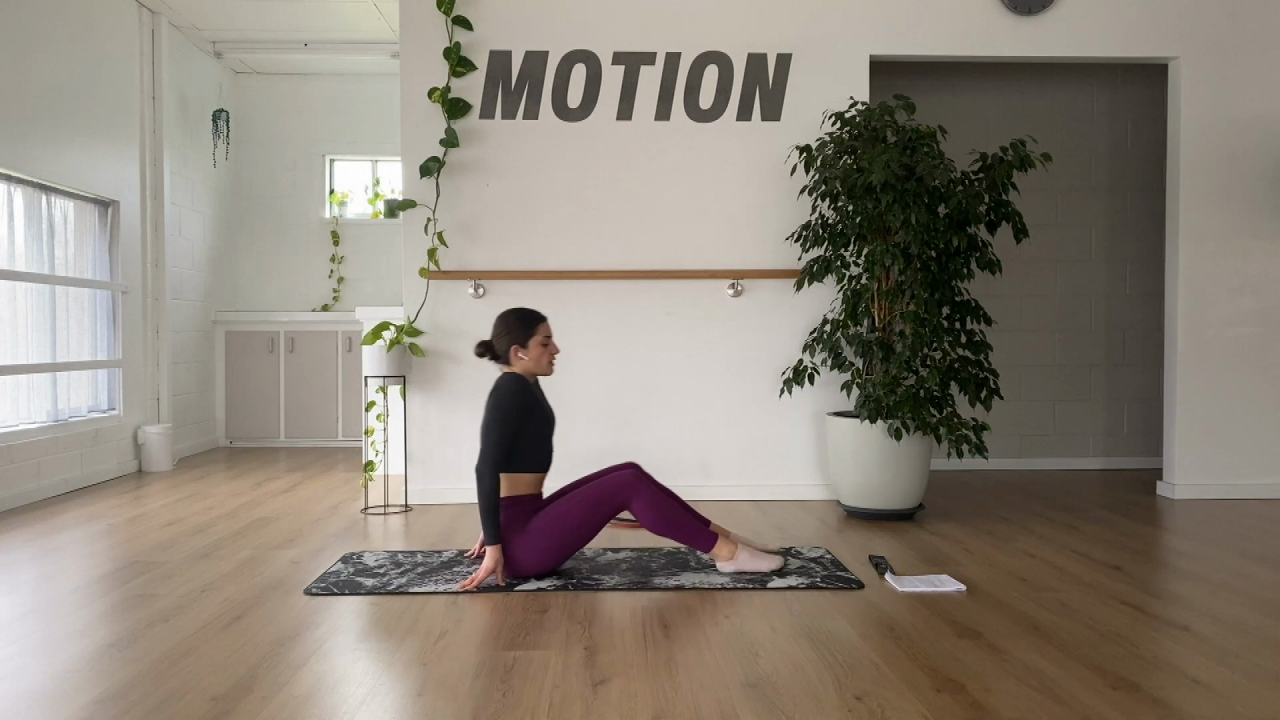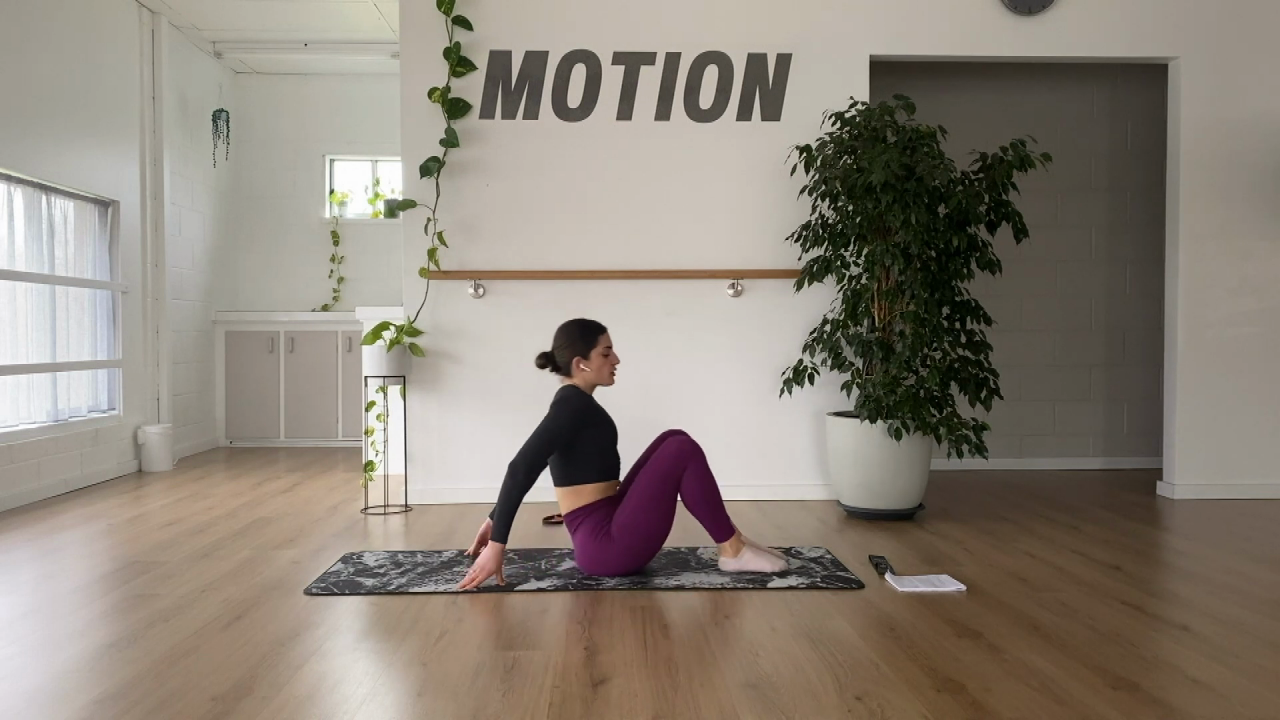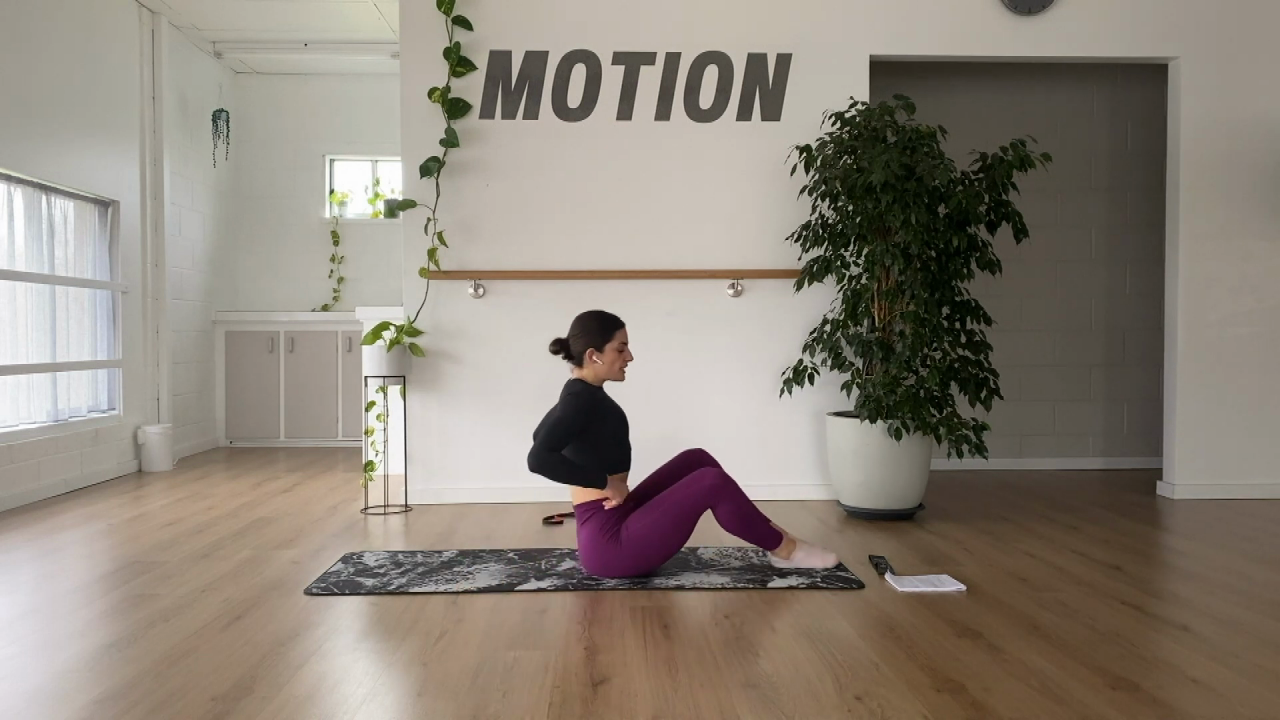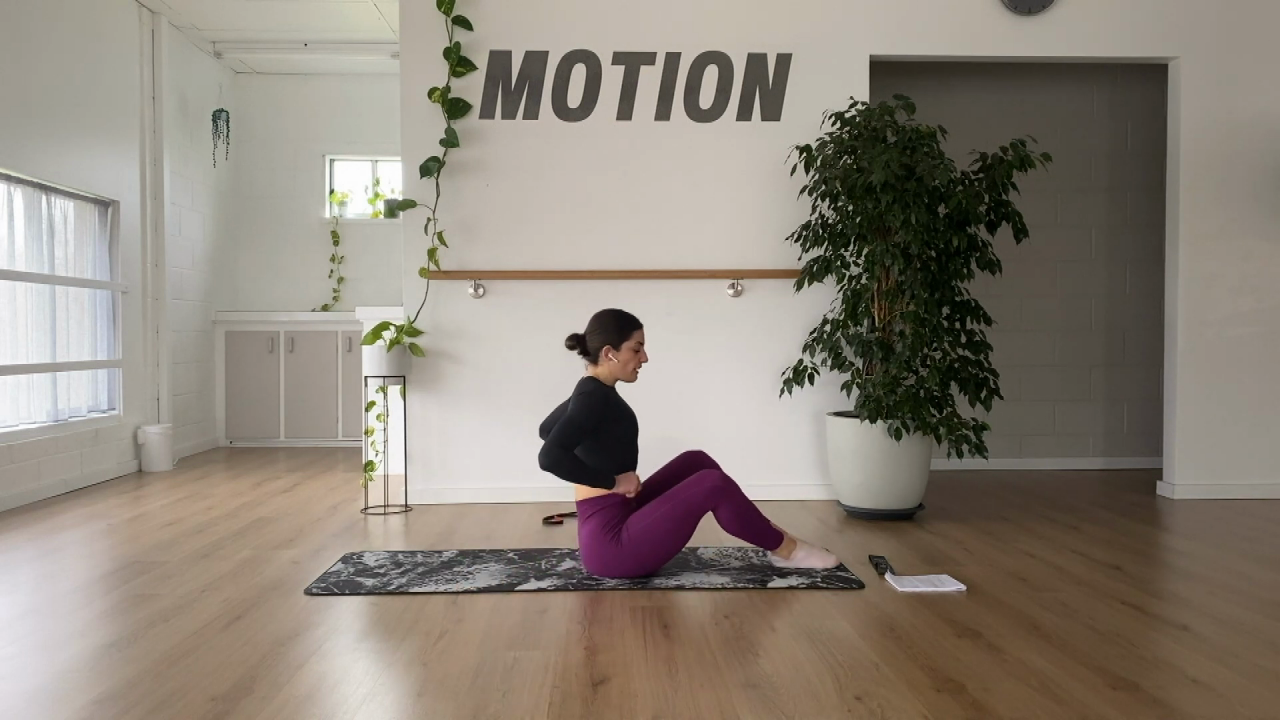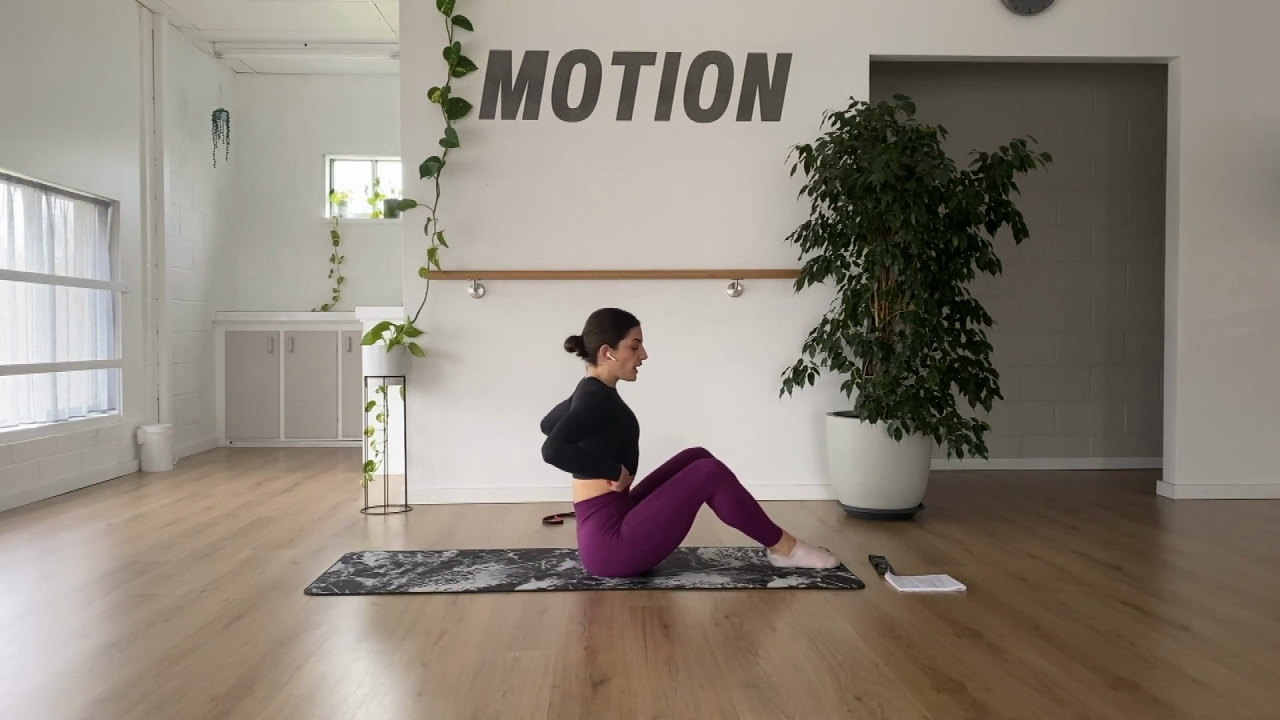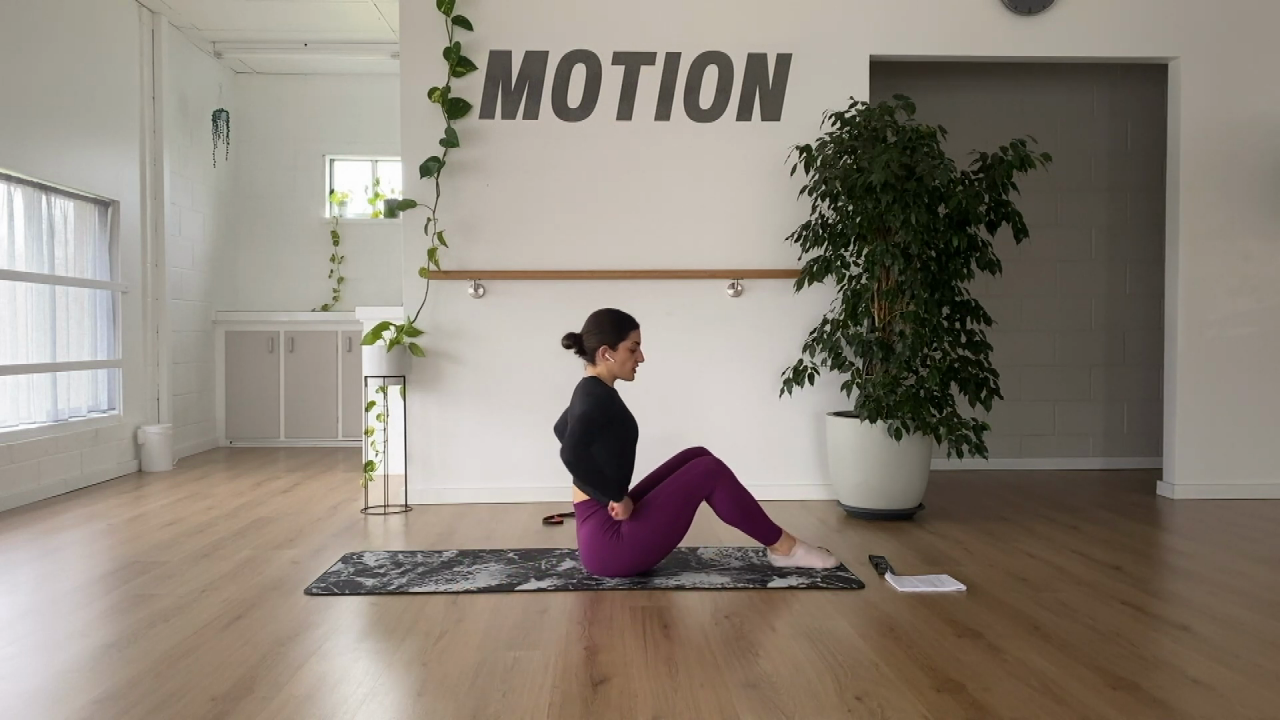
dt=0.5s
person 1, frame 1
left shoulder: (524, 387)
right shoulder: (511, 390)
right elbow: (487, 467)
left wrist: (495, 530)
right wrist: (494, 545)
left hip: (528, 520)
right hip: (518, 542)
left knee: (629, 473)
right knee: (626, 486)
left ankle: (720, 534)
right ankle: (725, 551)
person 1, frame 2
left shoulder: (574, 399)
right shoulder: (573, 406)
left elbow: (527, 463)
right elbow: (521, 469)
left wrist: (495, 523)
right wrist: (499, 543)
left hip: (603, 528)
right hip: (606, 547)
left knee: (673, 441)
right knee: (683, 449)
left ankle: (731, 542)
right ankle: (733, 549)
person 1, frame 3
left shoulder: (582, 393)
right shoulder: (581, 398)
left elbow: (542, 435)
right elbow: (539, 458)
right wrist: (604, 481)
left hip: (618, 523)
right hip: (609, 545)
left knee: (696, 460)
right knee: (712, 482)
left ankle: (772, 534)
right ankle: (784, 549)
person 1, frame 4
left shoulder: (592, 391)
right shoulder: (594, 397)
left elbow: (547, 430)
right elbow: (550, 457)
right wrist: (613, 479)
left hip: (618, 521)
right hip: (610, 544)
left knee: (695, 462)
right knee: (713, 484)
left ankle: (770, 534)
right ankle: (784, 549)
person 1, frame 5
left shoulder: (592, 391)
right shoulder: (596, 397)
left elbow: (548, 424)
right elbow: (553, 450)
right wrist: (613, 470)
left hip: (613, 524)
right hip: (609, 543)
left knee: (696, 459)
right knee: (710, 472)
left ankle: (771, 534)
right ankle: (783, 547)
person 1, frame 6
left shoulder: (591, 391)
right shoulder: (598, 395)
left elbow: (563, 431)
right elbow: (572, 453)
right wrist: (616, 496)
left hip: (608, 528)
right hip: (610, 544)
left knee: (697, 457)
right knee: (709, 471)
left ankle: (775, 539)
right ankle: (783, 547)
